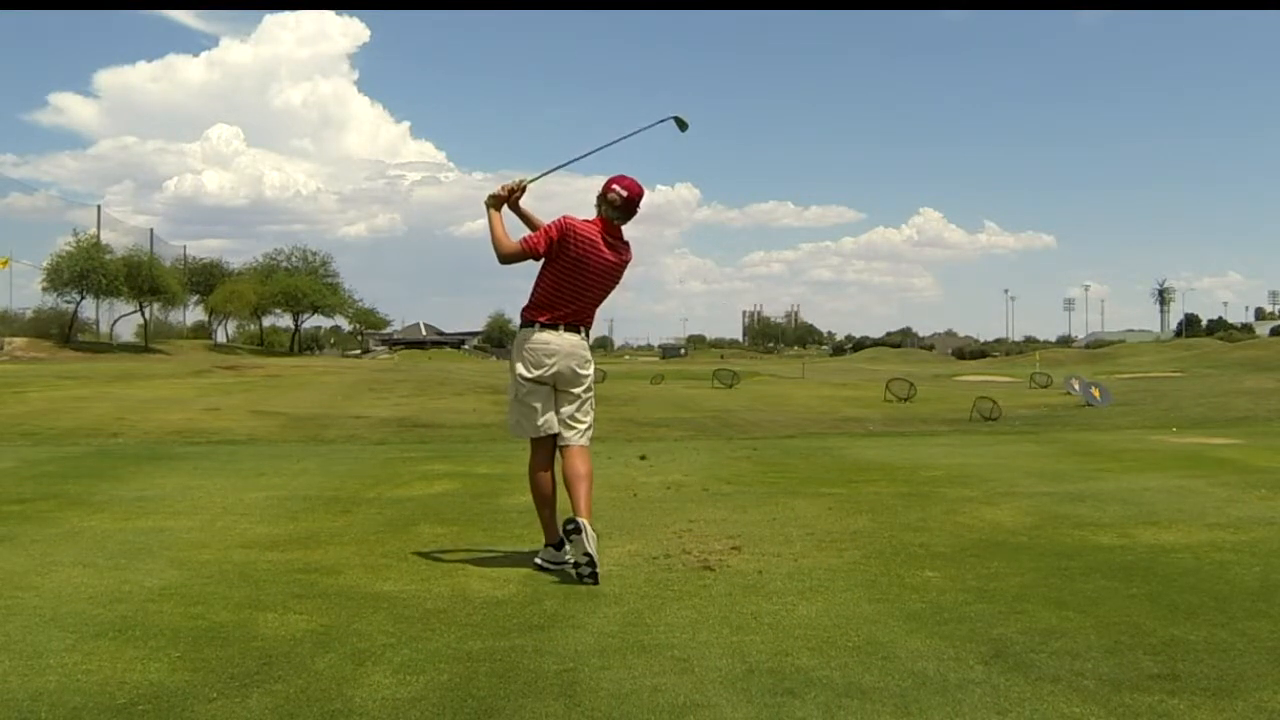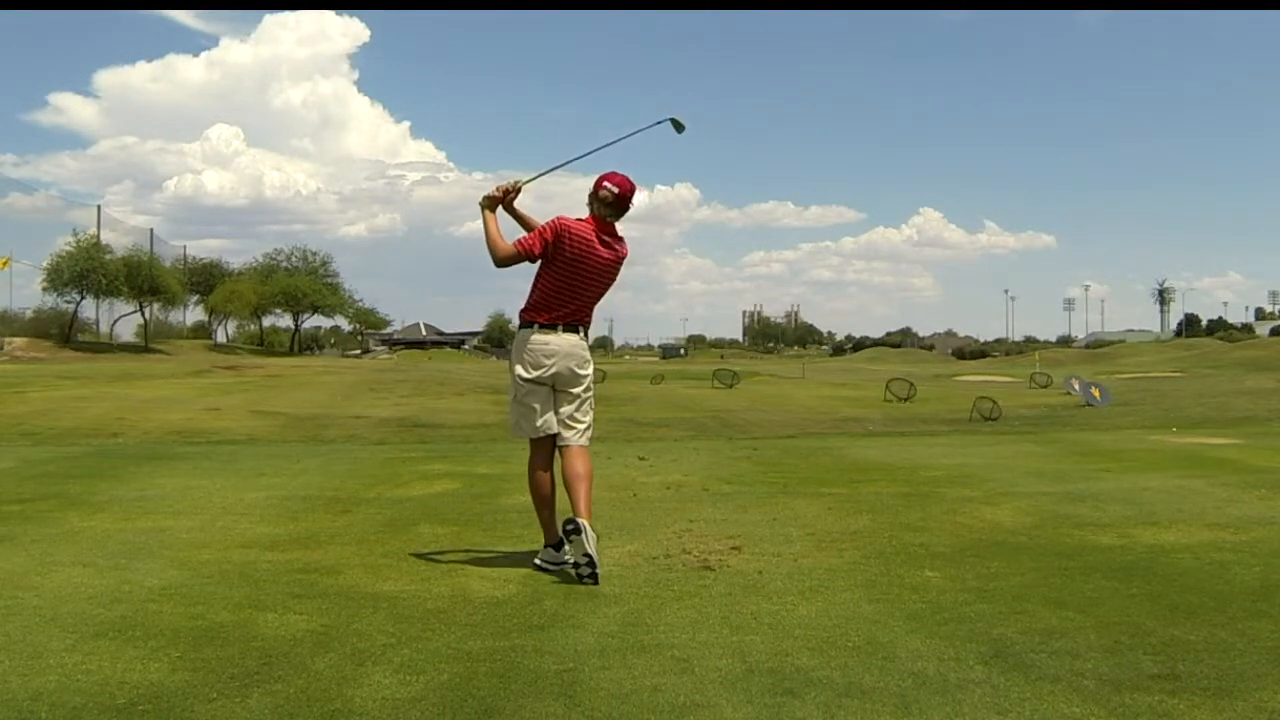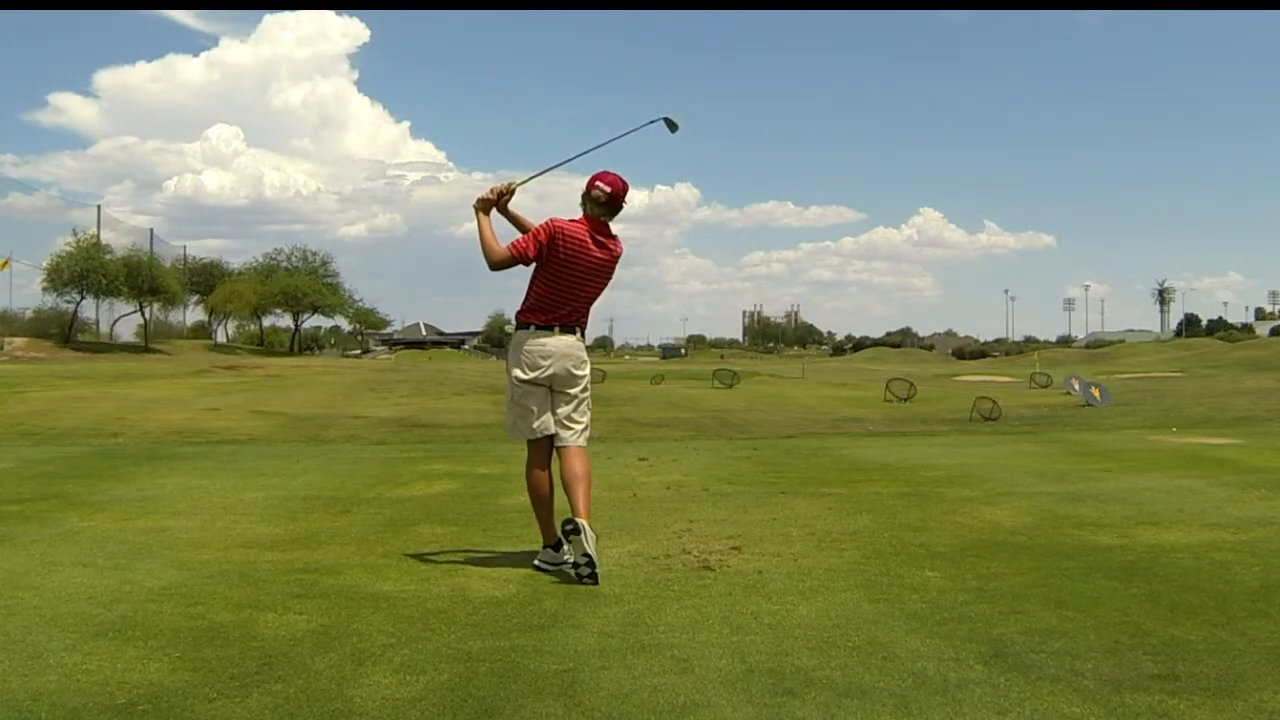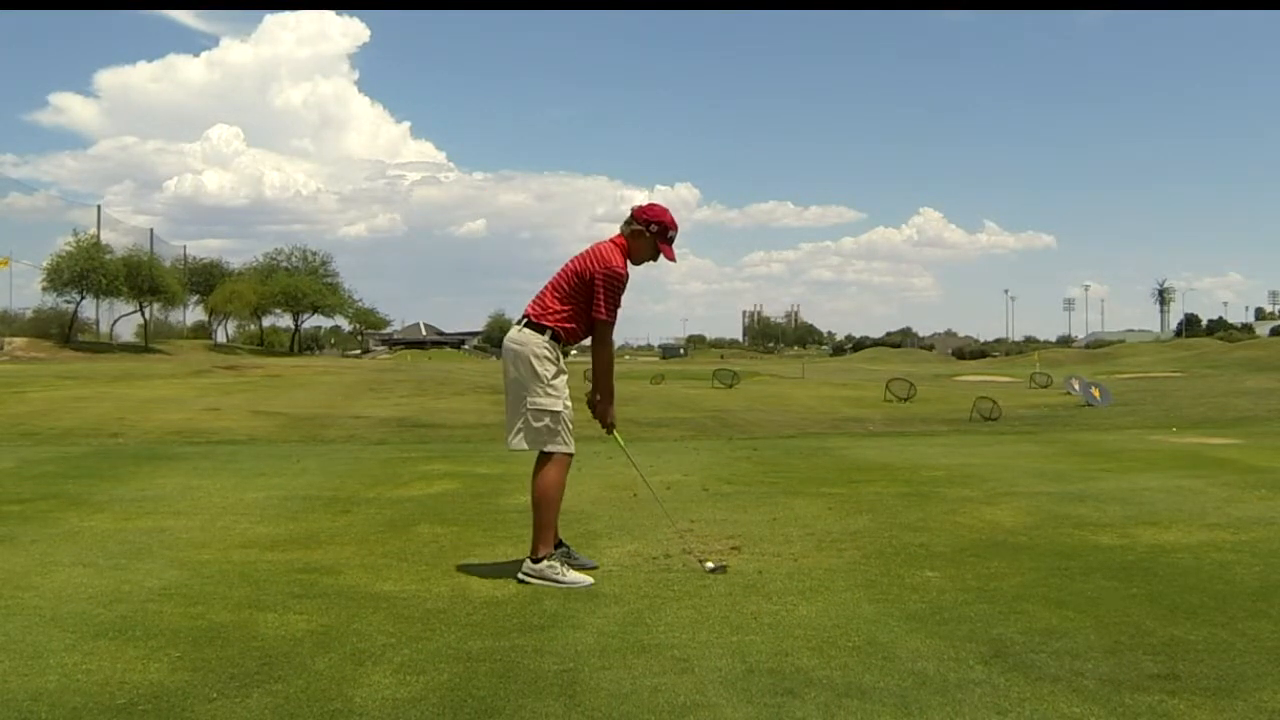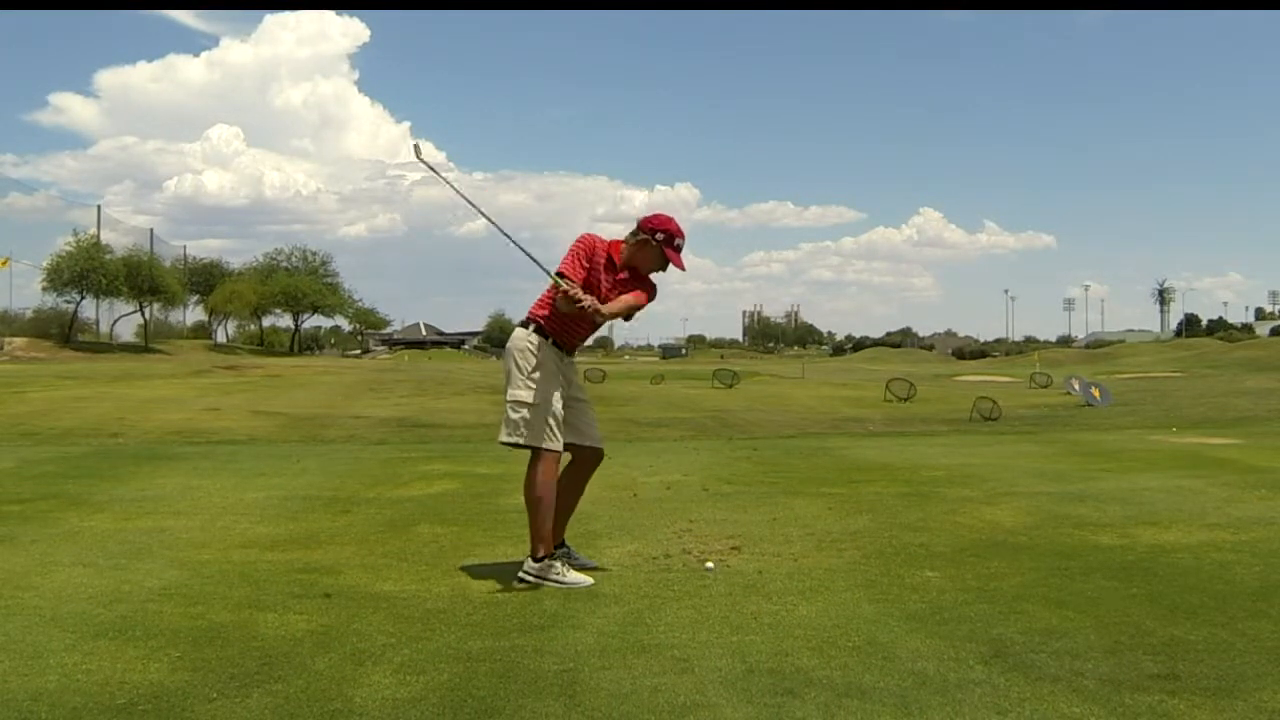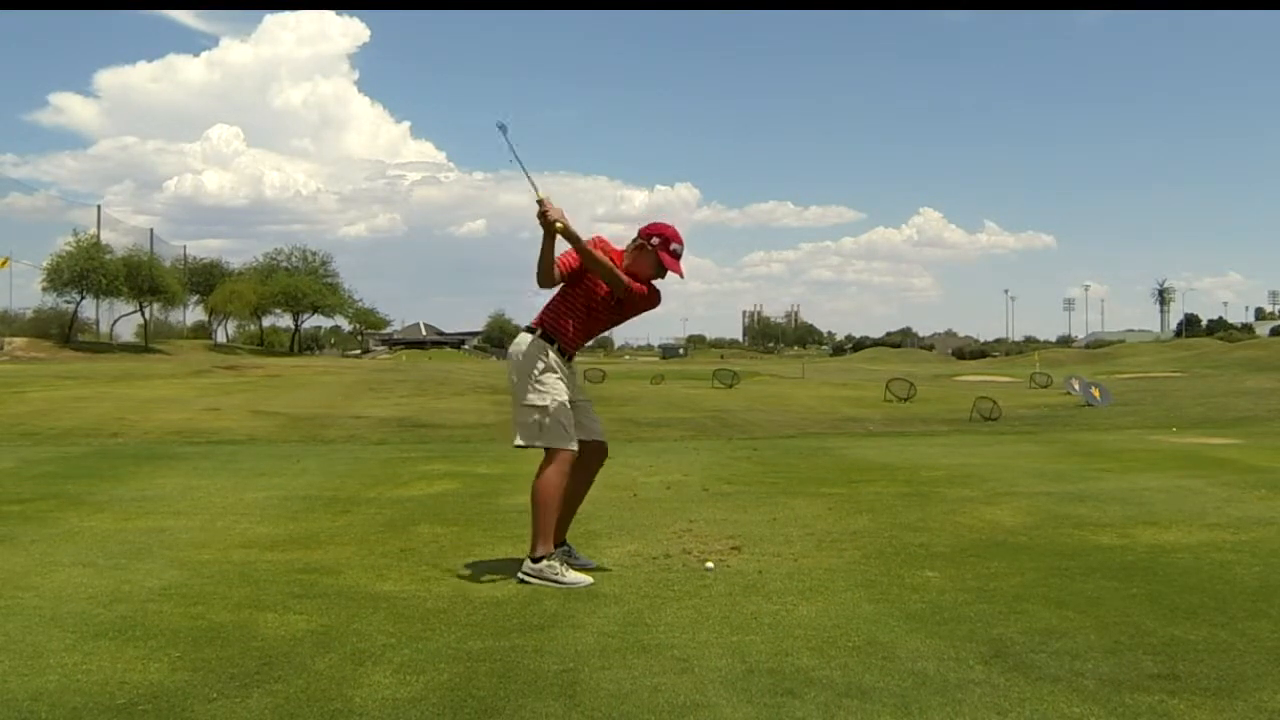
dt=0.4s
person 1, frame 1
left shoulder: (571, 228)
right shoulder: (623, 254)
left elbow: (506, 253)
left wrist: (495, 210)
right wrist: (518, 209)
left hip: (535, 341)
right hip: (576, 346)
left knee: (542, 445)
right knee: (575, 442)
left ankle: (553, 544)
right ankle: (581, 521)
person 1, frame 2
left shoulder: (565, 228)
right shoulder: (619, 250)
left elbow: (502, 256)
left wrist: (490, 211)
right wrist: (513, 210)
left hip: (535, 342)
right hip: (574, 346)
left knee: (541, 446)
right knee: (575, 442)
left ankle: (553, 545)
right ankle: (581, 523)
person 1, frame 3
left shoulder: (563, 234)
right shoulder: (612, 250)
left elbow: (497, 260)
right elbow: (548, 259)
left wrist: (485, 214)
left hip: (531, 345)
right hip: (569, 348)
left knee: (539, 447)
right knee: (573, 443)
left ankle: (551, 546)
right ankle: (581, 525)
person 1, frame 4
left shoulder: (608, 258)
right shoulder: (612, 265)
left elbow: (600, 336)
right elbow: (602, 340)
left wrist: (597, 390)
right wrist: (605, 400)
left hip: (534, 346)
right hip: (537, 348)
left knee: (555, 449)
right knee: (556, 452)
left ankle: (551, 545)
right ankle: (539, 561)
person 1, frame 5
left shoulder: (645, 288)
right shoulder: (590, 246)
left elbow: (621, 306)
right elbow: (563, 294)
left wrist: (596, 308)
right wrist: (573, 296)
left hip: (564, 358)
right hip: (535, 346)
left knee: (589, 453)
right knee: (548, 452)
left ankle: (554, 545)
right ankle: (539, 559)
person 1, frame 6
left shoulder: (648, 295)
right shoulder: (597, 251)
left elbow: (616, 281)
right elbow: (547, 277)
left wrist: (570, 232)
right wrist: (550, 233)
left hip: (560, 361)
right hip: (537, 351)
left knee: (594, 451)
right knee: (561, 452)
left ankle: (555, 542)
right ankle: (539, 559)
